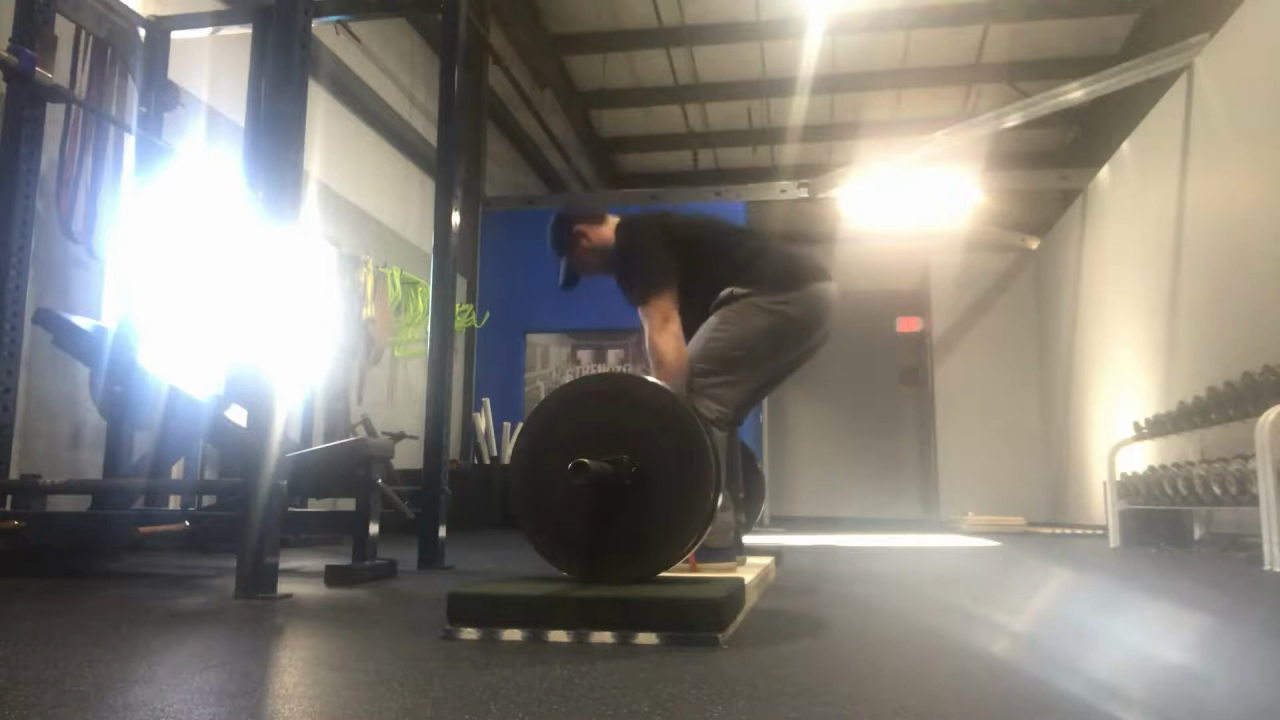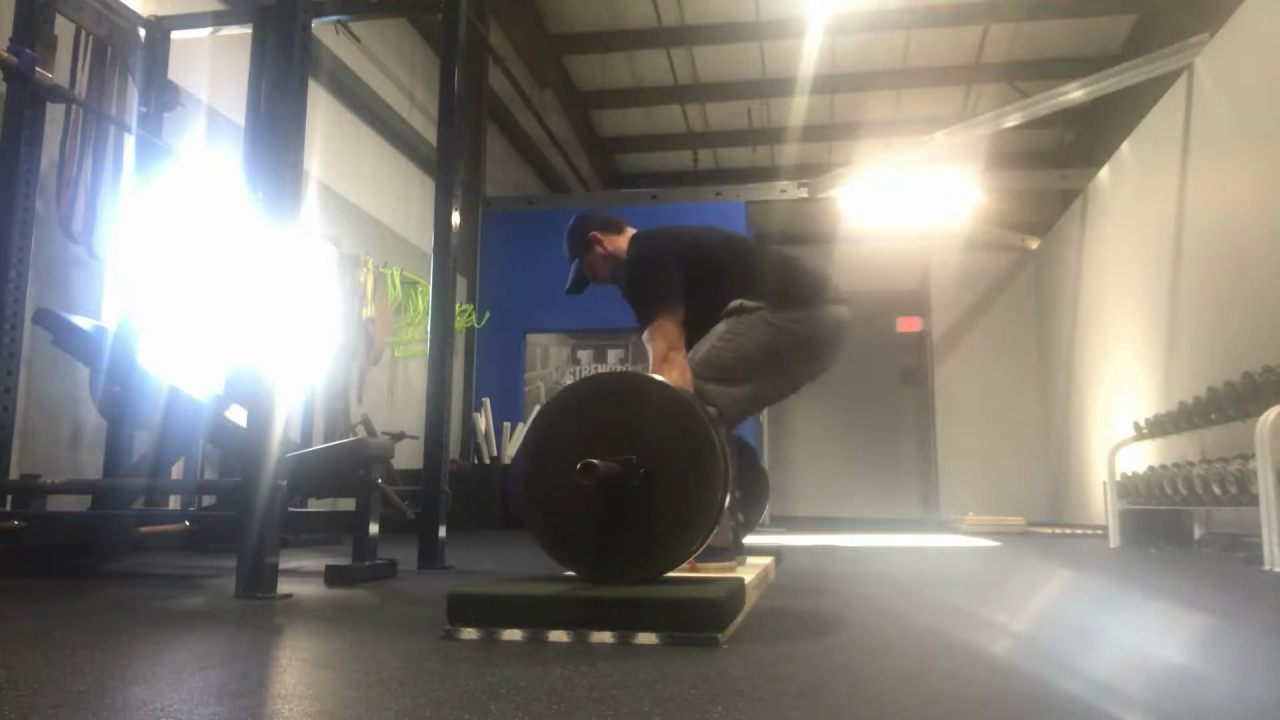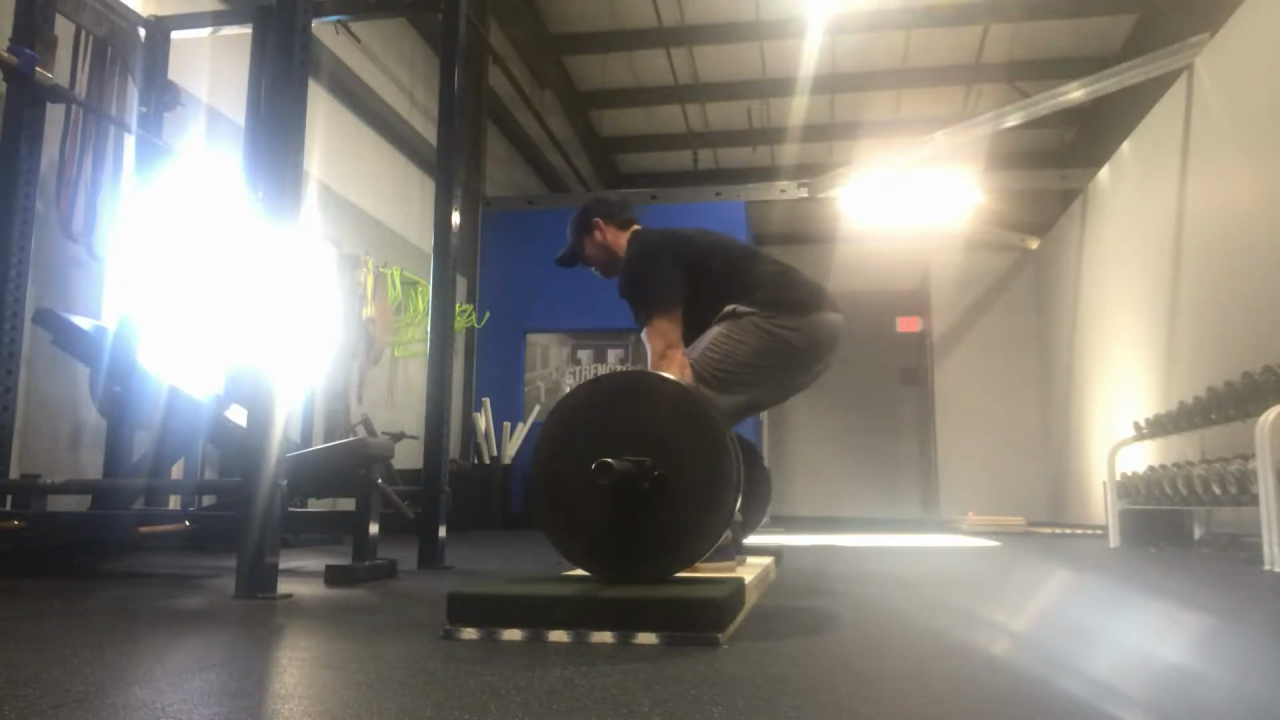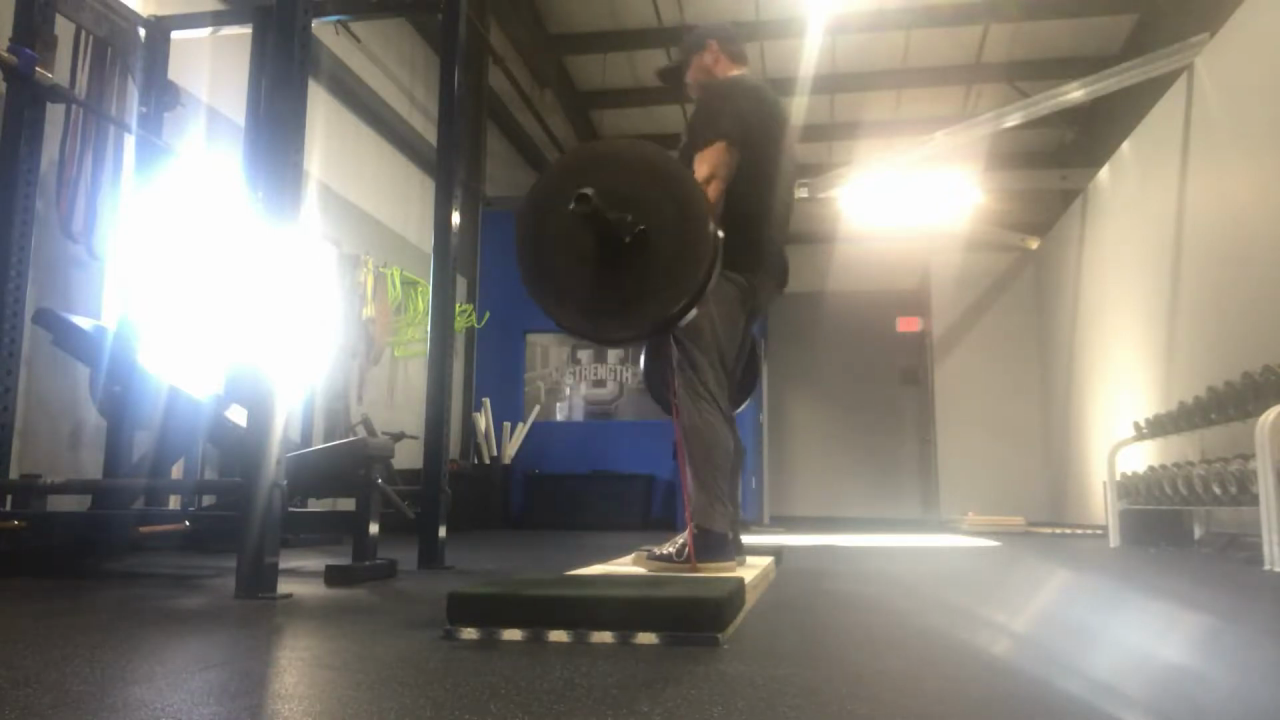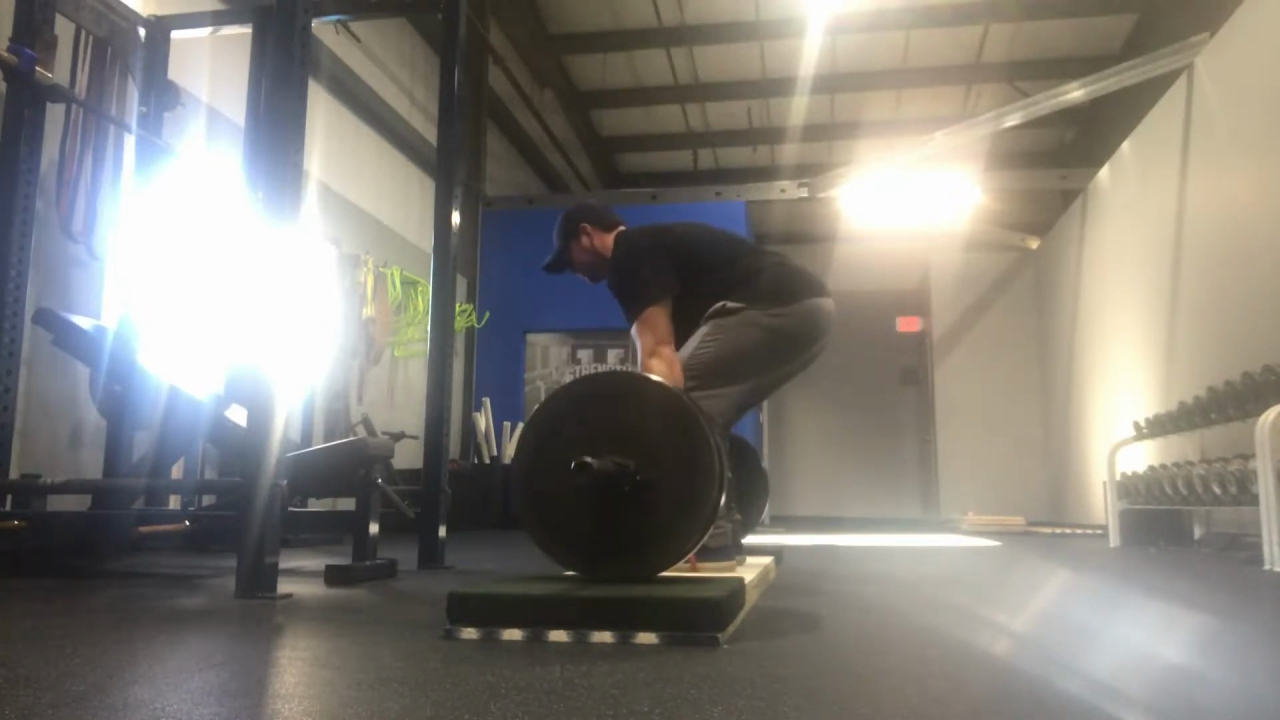
dt=1s
person 1, frame 1
left shoulder: (635, 240)
right shoulder: (651, 237)
left elbow: (665, 330)
right elbow: (671, 331)
left hip: (781, 295)
right hip: (809, 294)
left knee: (689, 400)
right knee: (709, 407)
left ankle: (710, 542)
right ankle: (723, 538)
person 1, frame 2
left shoulder: (644, 258)
right shoulder: (664, 250)
left elbow: (668, 356)
right elbow: (679, 355)
left hip: (791, 309)
right hip: (820, 312)
left knee: (691, 400)
right knee: (701, 405)
left ankle: (710, 542)
right ankle: (720, 538)
person 1, frame 3
left shoulder: (644, 257)
right shoulder: (665, 248)
left elbow: (667, 356)
right elbow: (678, 353)
left hip: (787, 320)
right hip: (813, 322)
person 1, frame 4
left shoulder: (728, 95)
right shoulder: (760, 106)
left elbow: (709, 179)
left hip: (721, 264)
right hip: (751, 267)
left knee: (699, 400)
right knee: (711, 404)
left ankle: (709, 540)
right ankle: (719, 535)
person 1, frame 5
left shoulder: (631, 255)
right shoulder: (651, 249)
left elbow: (659, 355)
right elbow: (667, 353)
left hip: (781, 309)
right hip: (806, 308)
right knee: (699, 407)
left ankle: (707, 542)
right ankle: (720, 536)
